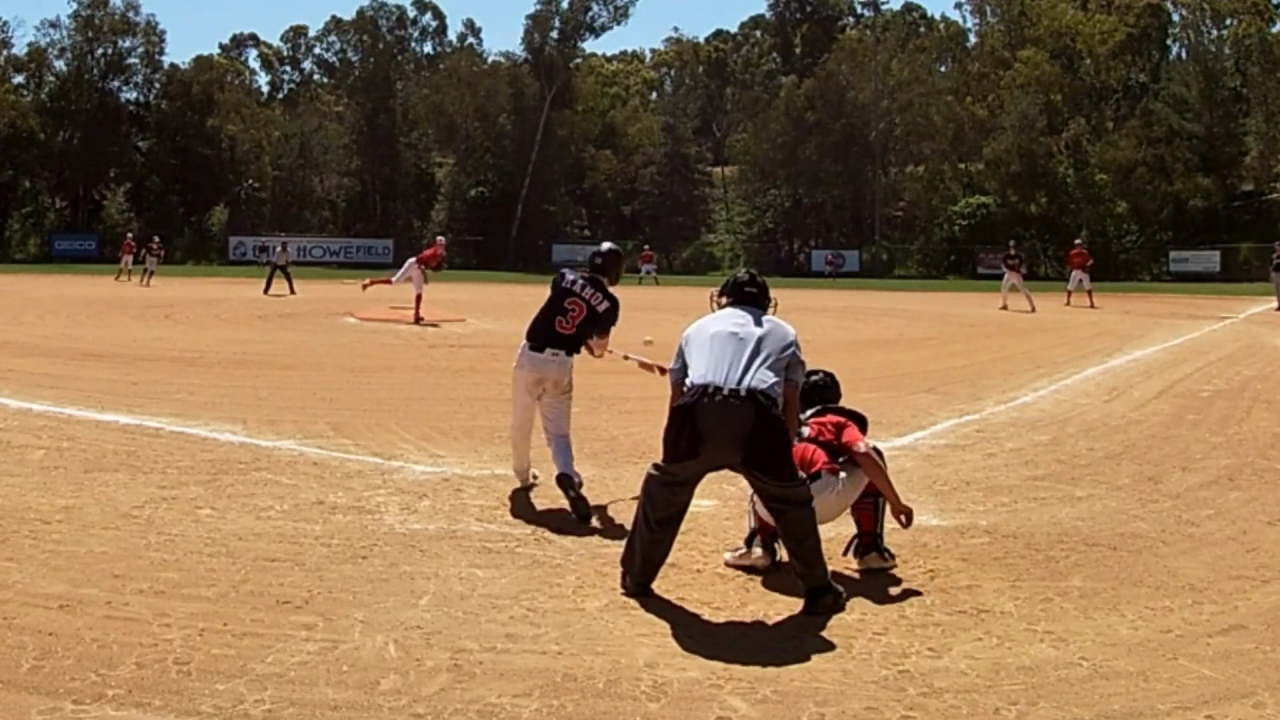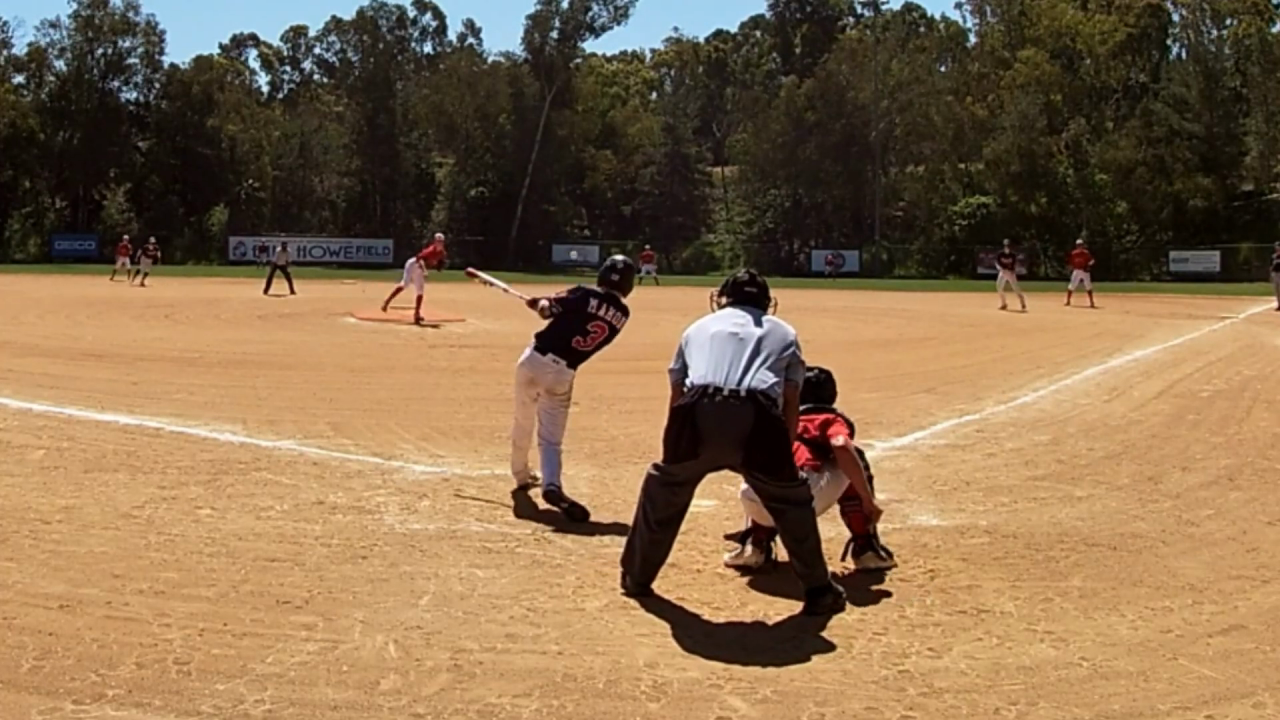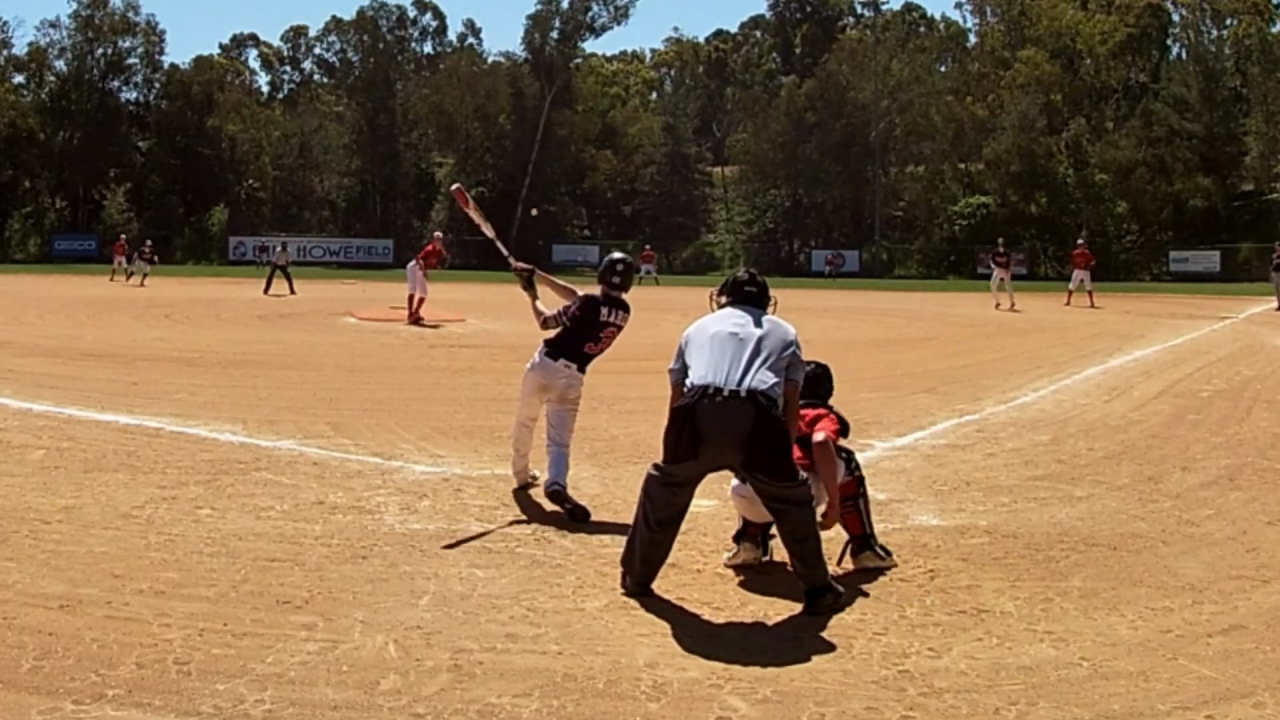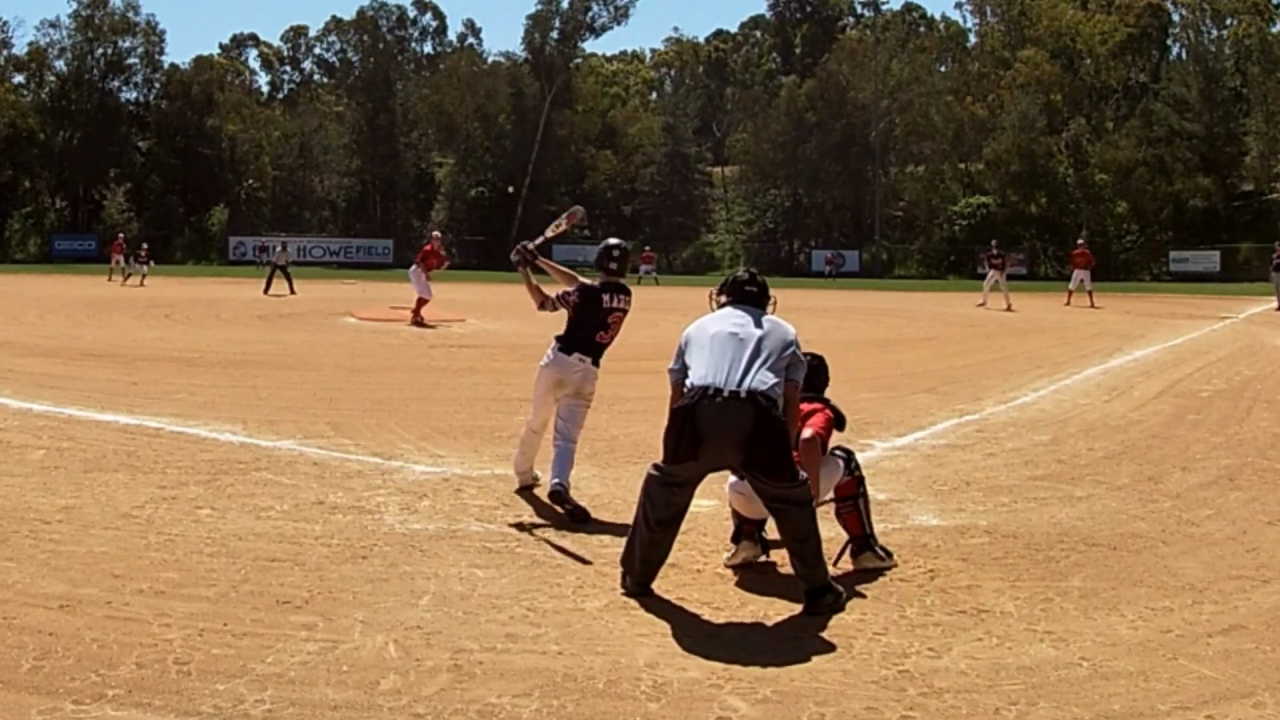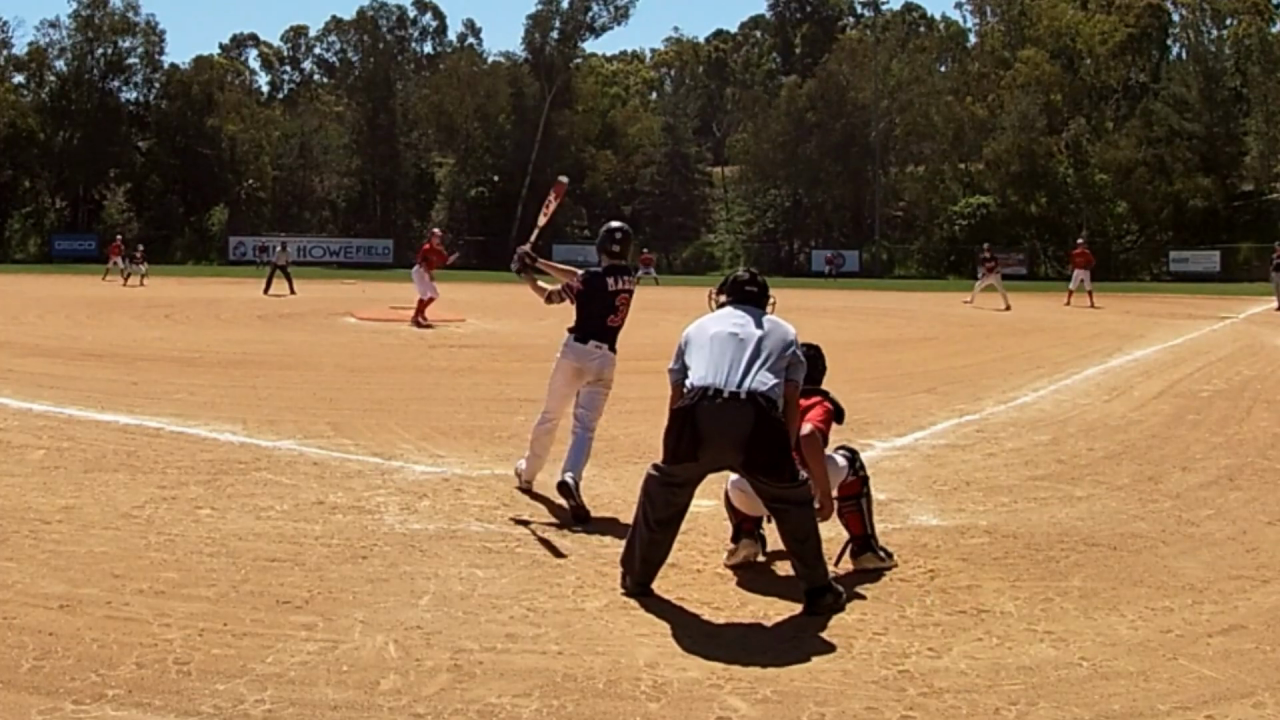
dt=0.1s
person 1, frame 1
left shoulder: (699, 327)
right shoulder: (783, 333)
left elbow: (676, 395)
right elbow: (790, 403)
left wrist: (682, 448)
right wrist: (780, 455)
left hip: (697, 415)
right hip: (757, 420)
left knee: (663, 488)
right knee: (791, 497)
left ankle: (636, 578)
right ankle: (819, 591)
person 1, frame 2
left shoulder: (699, 327)
right shoulder: (783, 333)
left elbow: (676, 395)
right elbow: (790, 403)
left wrist: (681, 450)
right wrist: (782, 454)
left hip: (698, 416)
right hip: (757, 421)
left knee: (663, 488)
right knee: (792, 498)
left ankle: (636, 578)
right ankle: (819, 591)
person 1, frame 3
left shoulder: (699, 327)
right shoulder: (784, 332)
left elbow: (677, 395)
right elbow: (791, 402)
left wrist: (682, 448)
right wrist: (781, 453)
left hip: (698, 416)
right hip: (757, 421)
left knee: (664, 488)
right knee: (792, 498)
left ankle: (636, 578)
right ankle: (819, 590)
person 1, frame 4
left shoulder: (699, 327)
right shoulder: (784, 332)
left elbow: (677, 395)
right elbow: (791, 402)
left wrist: (682, 449)
right wrist: (782, 453)
left hip: (698, 417)
right hip: (757, 421)
left knee: (663, 489)
right knee: (792, 498)
left ankle: (636, 578)
right ankle: (819, 591)
person 1, frame 5
left shoulder: (699, 326)
right shoulder: (784, 332)
left elbow: (676, 395)
right elbow: (791, 402)
left wrist: (682, 447)
right wrist: (782, 454)
left hip: (698, 417)
right hip: (757, 421)
left knee: (663, 489)
right knee: (792, 499)
left ankle: (636, 578)
right ankle: (819, 590)
person 2, frame 1
left shoulder: (565, 277)
right shoulder: (610, 305)
right elbow: (598, 350)
left hip: (529, 358)
right hip: (560, 368)
left knee: (521, 421)
right knee: (558, 434)
left ankle: (523, 475)
right ankle: (568, 475)
person 2, frame 2
left shoulder: (582, 295)
right shoulder: (621, 316)
left elbow: (546, 311)
left wrist: (541, 302)
right wrist: (548, 302)
left hip: (532, 361)
right hip: (560, 374)
left knee: (523, 423)
right knee: (551, 439)
left ankle: (522, 475)
right ankle: (552, 486)
person 2, frame 3
left shoulder: (590, 304)
right shoulder: (624, 311)
left elbow: (546, 322)
left wrist: (531, 291)
right wrist: (538, 276)
left hip: (544, 366)
right hip: (571, 378)
left knee: (525, 422)
right knee: (559, 441)
left ankle: (522, 475)
right ankle: (556, 486)
person 2, frame 4
left shoulder: (589, 293)
right shoulder: (625, 296)
left elbow: (544, 304)
left wrist: (525, 270)
right wrist: (538, 260)
left hip: (559, 363)
right hip: (587, 374)
left knee: (537, 424)
right knee: (567, 438)
left ankle: (525, 476)
right ankle: (559, 486)
person 2, frame 5
left shoulder: (594, 276)
right shoulder: (629, 279)
left elbow: (551, 296)
left wrist: (528, 275)
right wrist: (538, 262)
left hip: (576, 352)
right hip: (605, 359)
left knee: (550, 417)
right knee: (585, 428)
left ankle: (528, 474)
right ankle: (570, 479)
person 3, frame 1
right shoulder: (841, 421)
right elbow: (862, 452)
right wrist: (895, 502)
right hip: (821, 497)
right knee: (869, 461)
left ankle: (760, 546)
right ankle: (871, 549)
person 3, frame 2
right shoulder: (830, 419)
right elbow: (841, 446)
right wrist: (868, 500)
left hip: (758, 503)
right knee: (854, 460)
left ankle: (754, 544)
right ankle: (867, 549)
person 3, frame 3
right shoulder: (825, 416)
right elbow: (821, 443)
right wrist: (834, 501)
left hip: (746, 499)
right knee: (844, 462)
left ankle: (748, 541)
right ankle: (865, 550)
person 3, frame 4
right shoulder: (820, 410)
right elbow: (808, 440)
right wrist: (811, 496)
left hip: (743, 496)
right knee: (843, 461)
left ankle: (746, 538)
right ankle: (865, 550)
person 3, frame 5
right shoulder: (818, 403)
right elbow: (808, 436)
right wrist: (825, 493)
left hip: (746, 493)
right knee: (848, 461)
left ankle: (744, 538)
right ankle: (865, 550)
